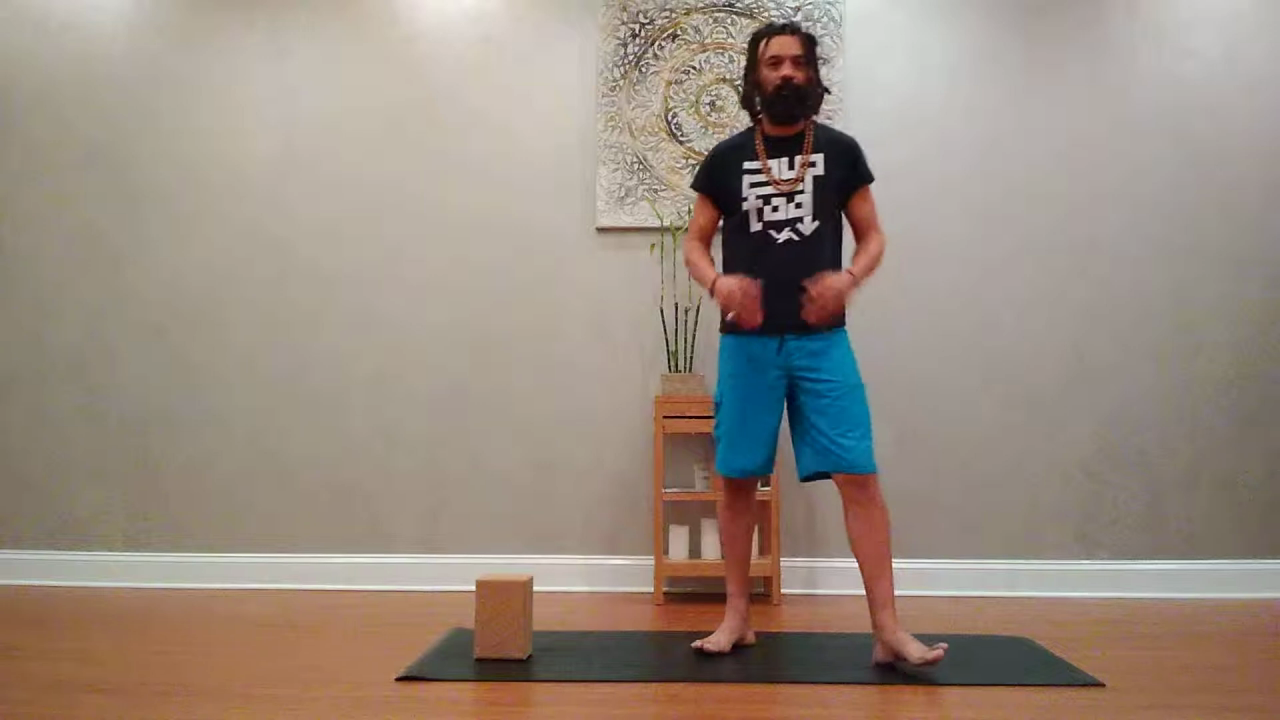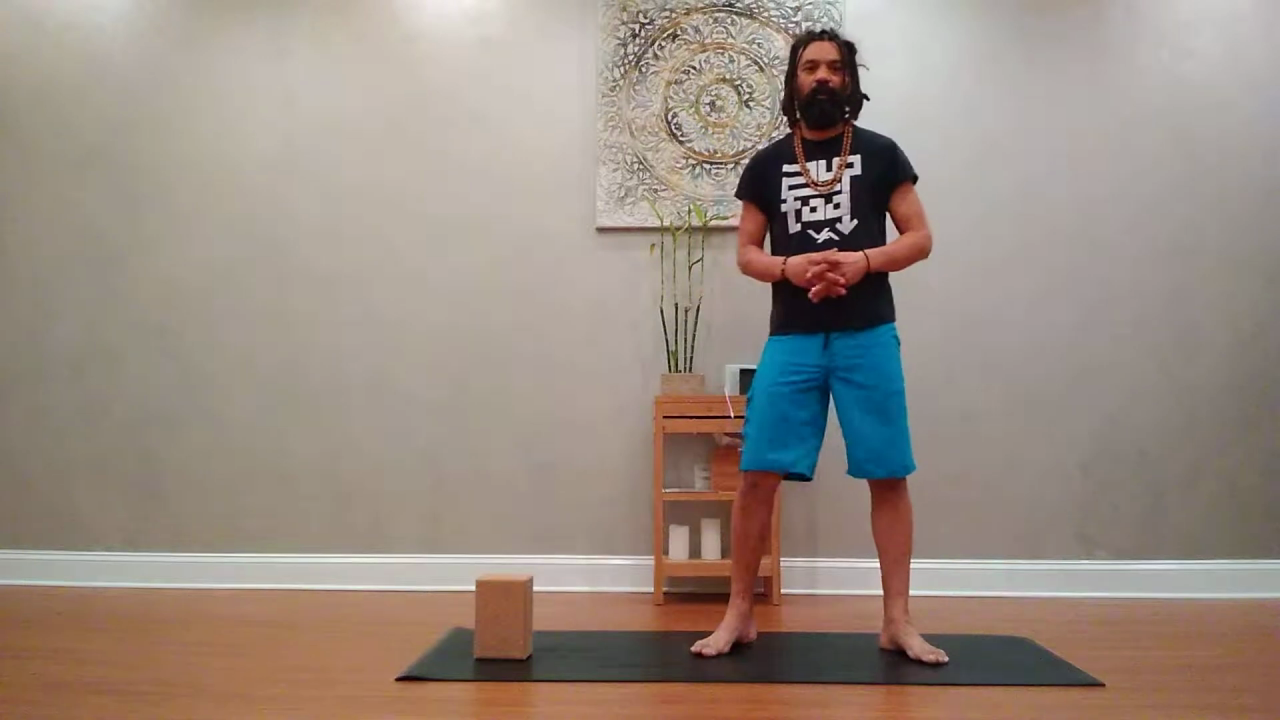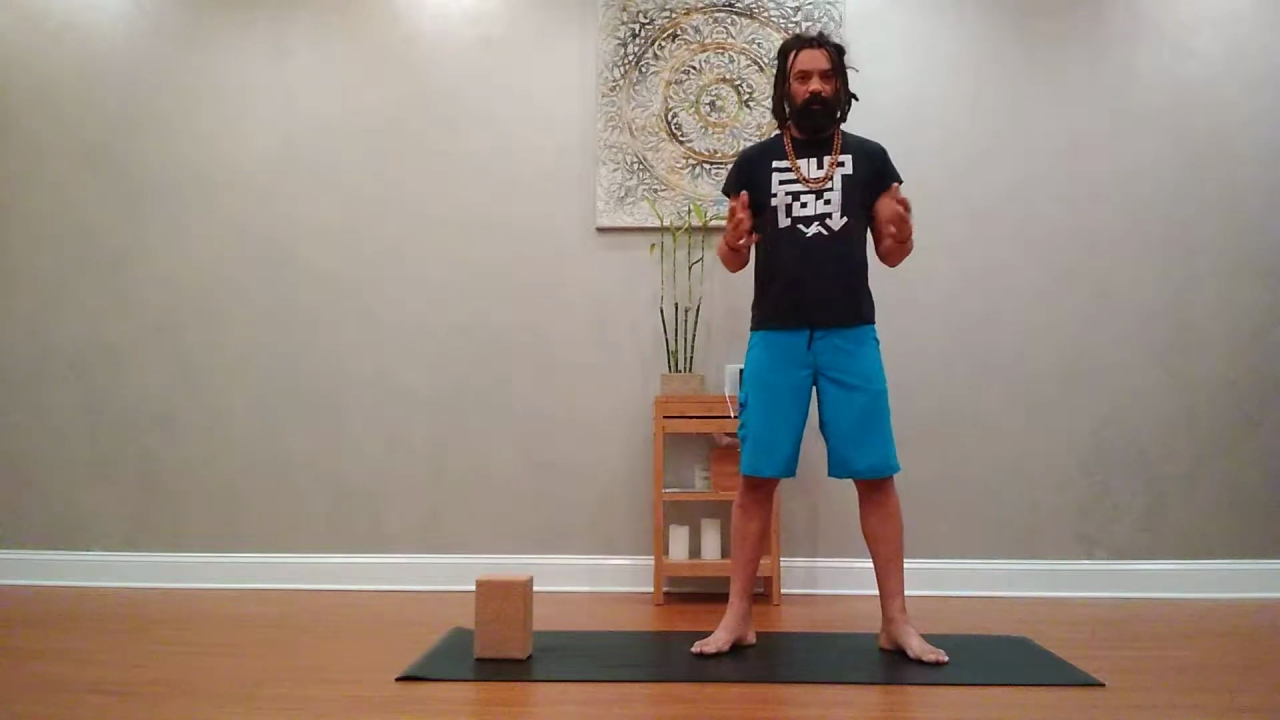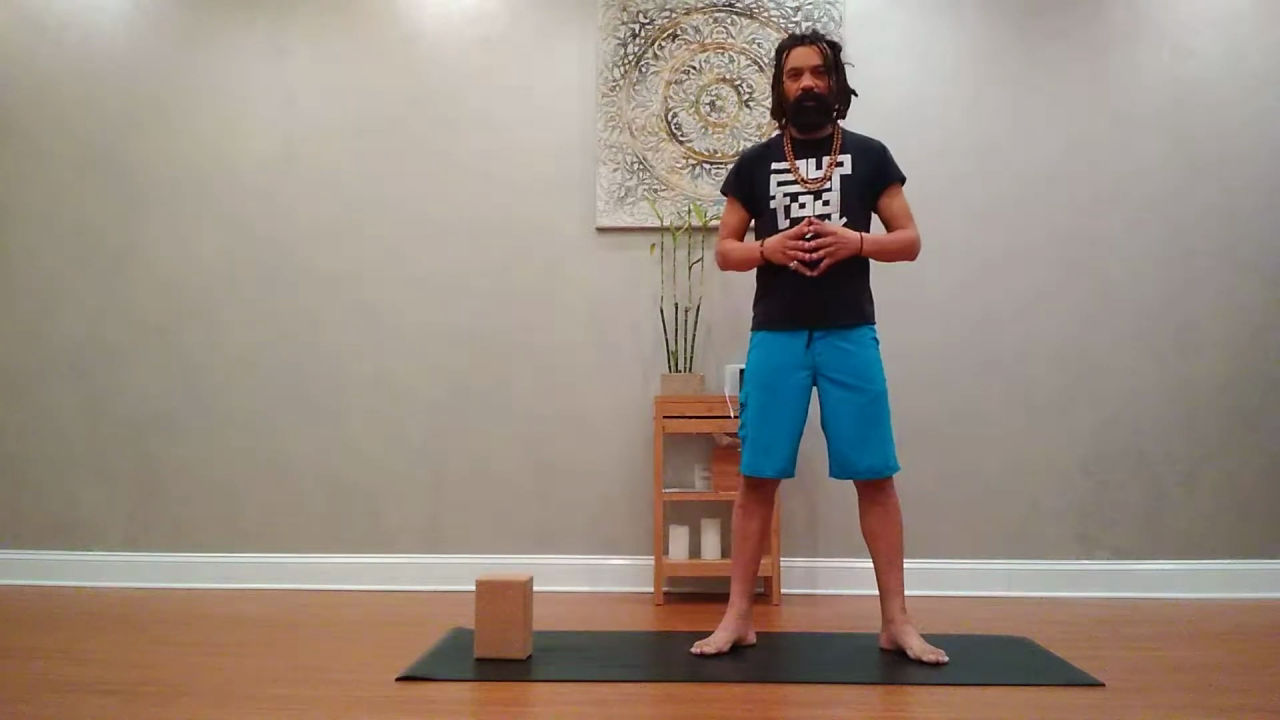
dt=0.7s
person 1, frame 1
left shoulder: (841, 151)
right shoulder: (726, 158)
left elbow: (872, 238)
right elbow: (694, 243)
left wrist: (846, 280)
right wrist: (718, 283)
left hip: (822, 339)
right hip: (748, 341)
left knee: (858, 475)
right knee: (738, 479)
left ankle: (888, 629)
right ankle: (737, 616)
person 1, frame 2
left shoulder: (881, 153)
right shoulder: (767, 164)
left elbow: (919, 239)
right elbow: (746, 252)
left wrist: (863, 261)
right wrist: (790, 266)
left hip: (867, 336)
right hip: (791, 338)
left knee: (889, 477)
right knee: (757, 474)
left ankle: (897, 621)
right ankle: (739, 614)
person 1, frame 3
left shoulder: (869, 157)
right shoulder: (755, 161)
left elbow: (891, 253)
right elbow: (732, 261)
left wrist: (900, 232)
right wrist: (734, 239)
left hip: (851, 335)
right hip: (775, 336)
left knee: (875, 475)
right knee: (758, 476)
left ankle: (896, 620)
right ankle: (738, 616)
person 1, frame 4
left shoulder: (869, 155)
right shoulder: (755, 162)
left elbow: (909, 241)
right elbow: (724, 250)
left wrist: (854, 241)
right wrist: (769, 248)
left hip: (851, 336)
right hip: (775, 337)
left knee: (874, 476)
right knee: (758, 477)
left ankle: (896, 620)
right ankle: (738, 616)
